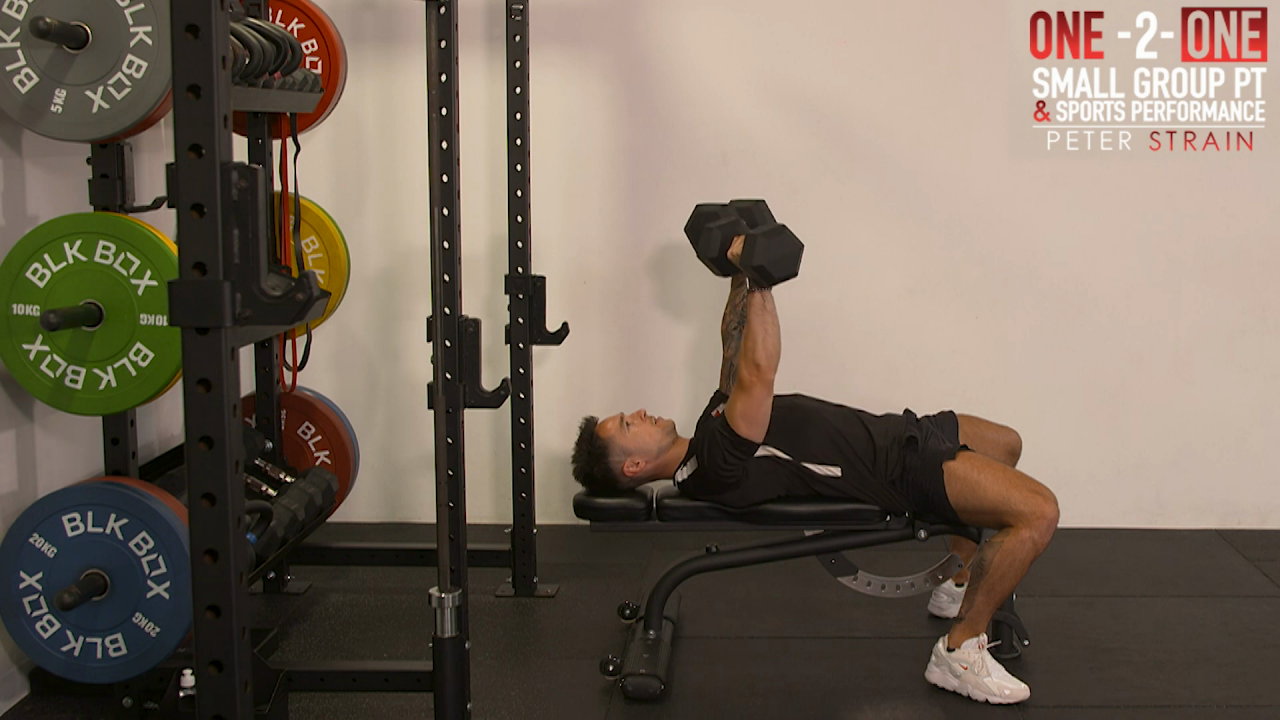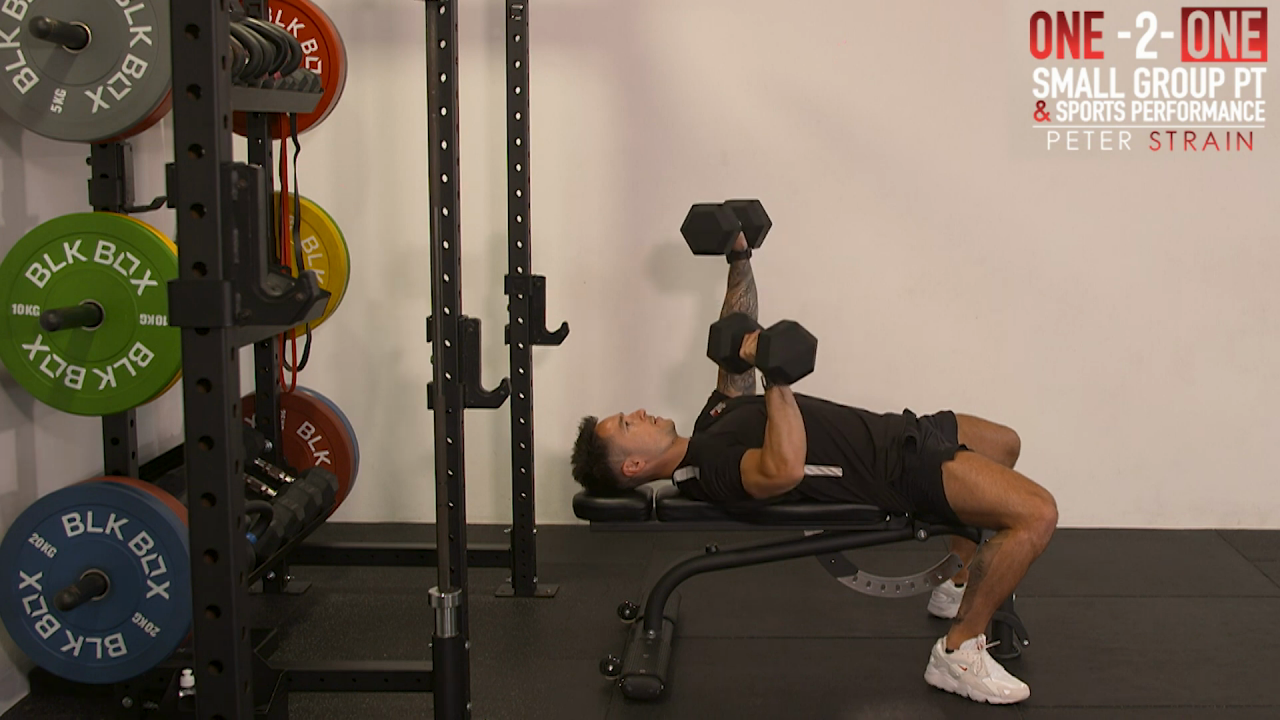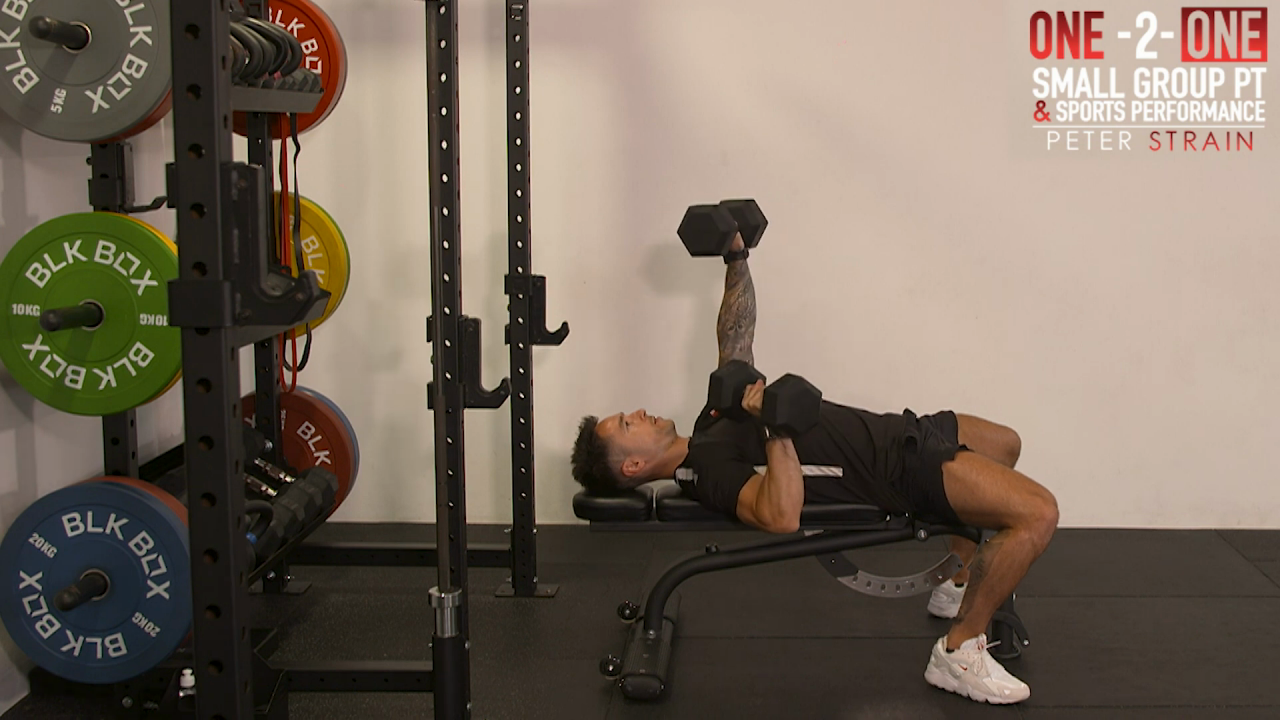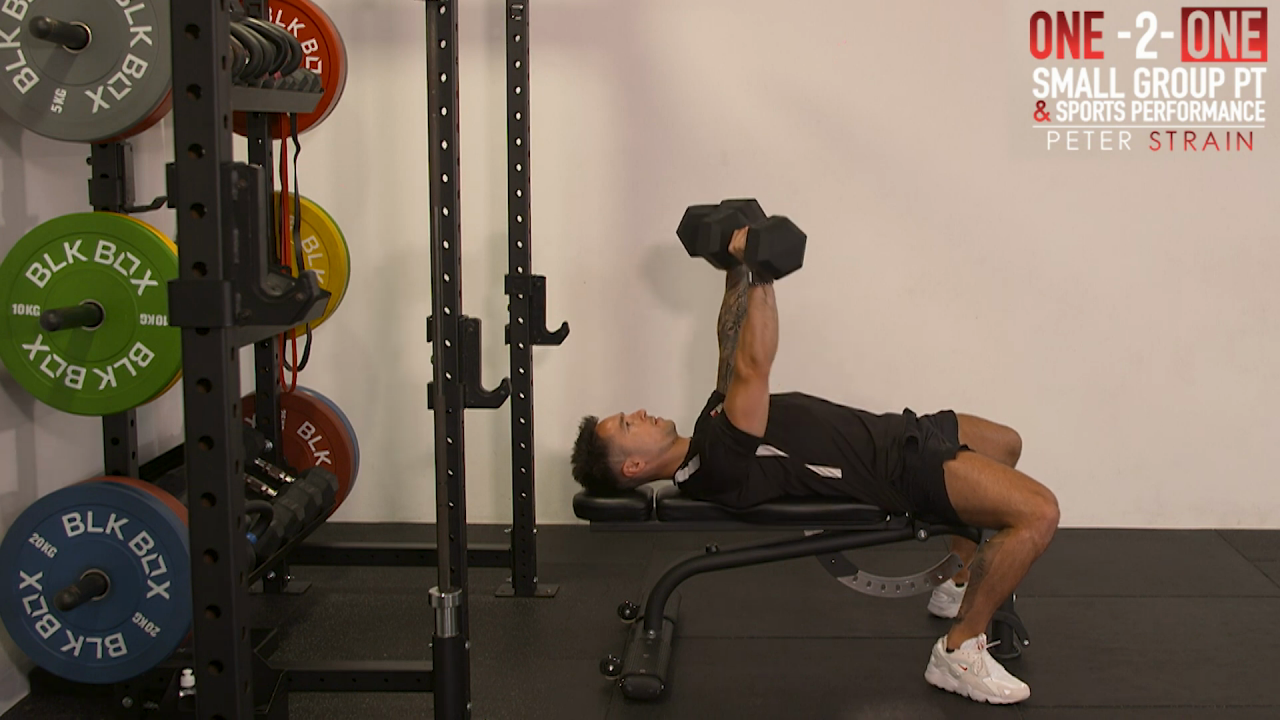
dt=1s
person 1, frame 1
left shoulder: (713, 427)
right shoulder: (712, 466)
left elbow: (737, 348)
right elbow: (758, 376)
left wrist: (742, 267)
right wrist: (759, 279)
right hip: (901, 469)
left knee: (1005, 444)
right knee: (1038, 512)
left ankle: (963, 587)
right ankle: (959, 653)
person 1, frame 2
left shoulder: (712, 423)
right shoulder: (708, 468)
left elbow: (738, 336)
right elbow: (786, 468)
left wrist: (739, 258)
right wrist: (774, 373)
right hip: (900, 470)
left knee: (1004, 444)
right knee: (1036, 513)
left ankle: (961, 588)
right ankle: (959, 654)
person 1, frame 3
left shoulder: (715, 420)
right shoulder: (708, 469)
left elbow: (735, 339)
right elbow: (782, 517)
left wrist: (735, 257)
right wrist: (774, 422)
right hip: (902, 471)
left knee: (1004, 444)
right knee: (1038, 512)
left ankle: (962, 587)
right ankle: (959, 653)
person 1, frame 4
left shoulder: (713, 424)
right shoulder: (714, 466)
left elbow: (735, 349)
right elbow: (754, 366)
left wrist: (739, 268)
right wrist: (760, 272)
right hip: (900, 470)
left knee: (1006, 444)
right knee: (1037, 511)
left ankle: (964, 587)
right ankle: (959, 654)
